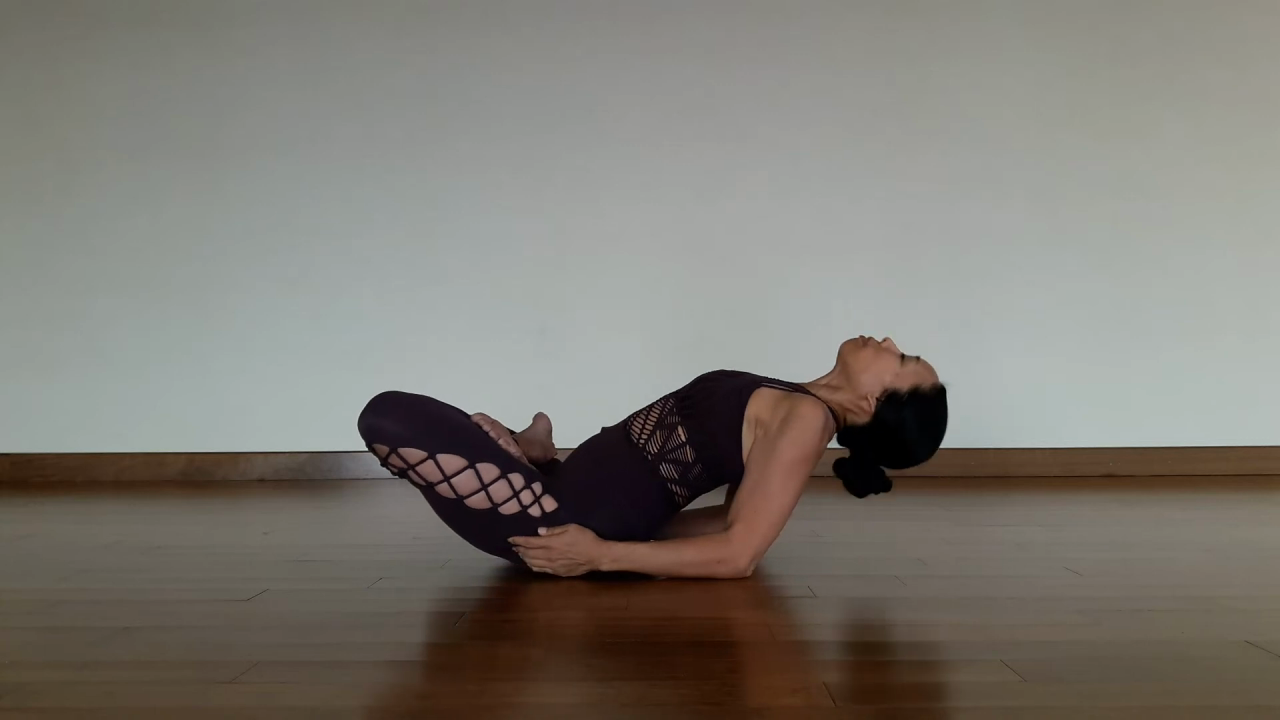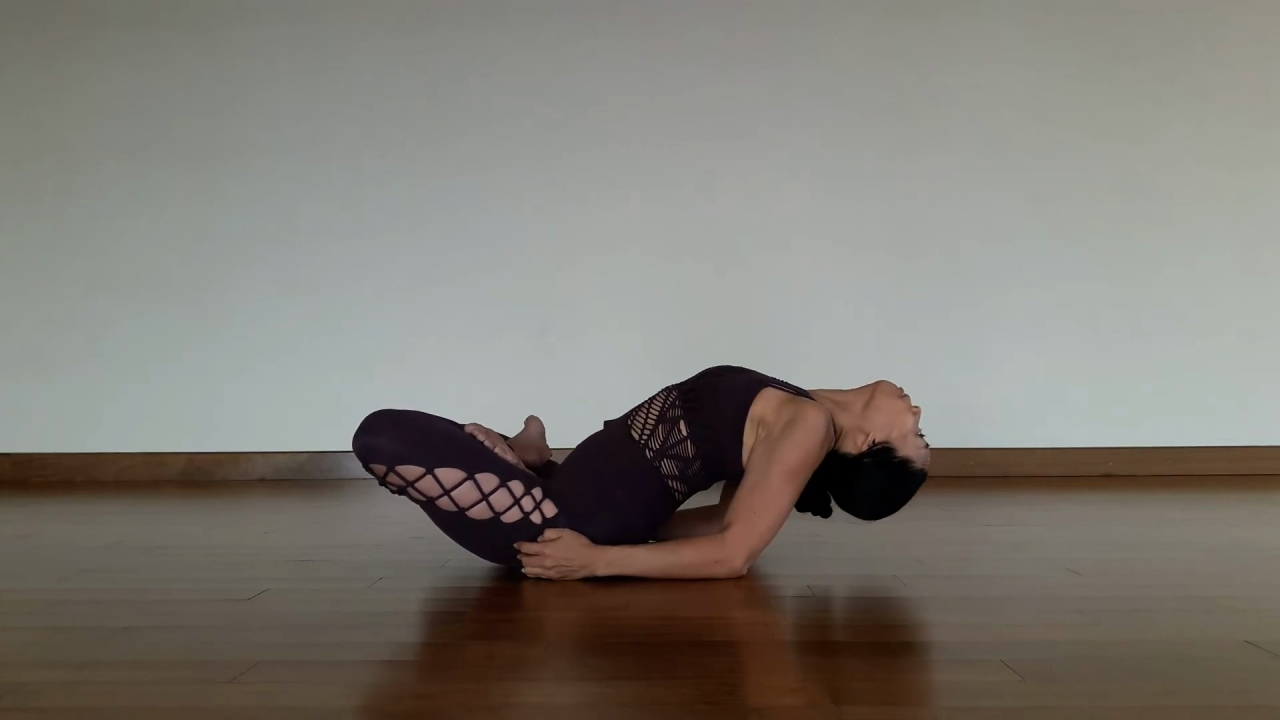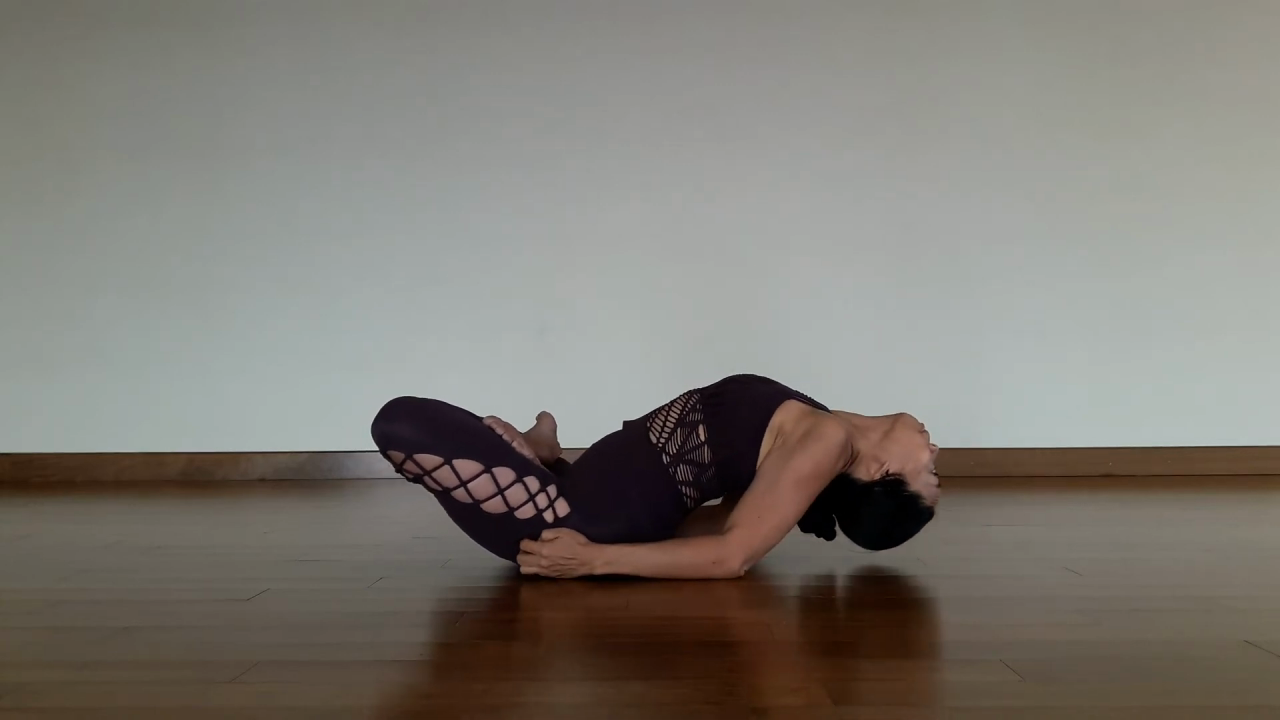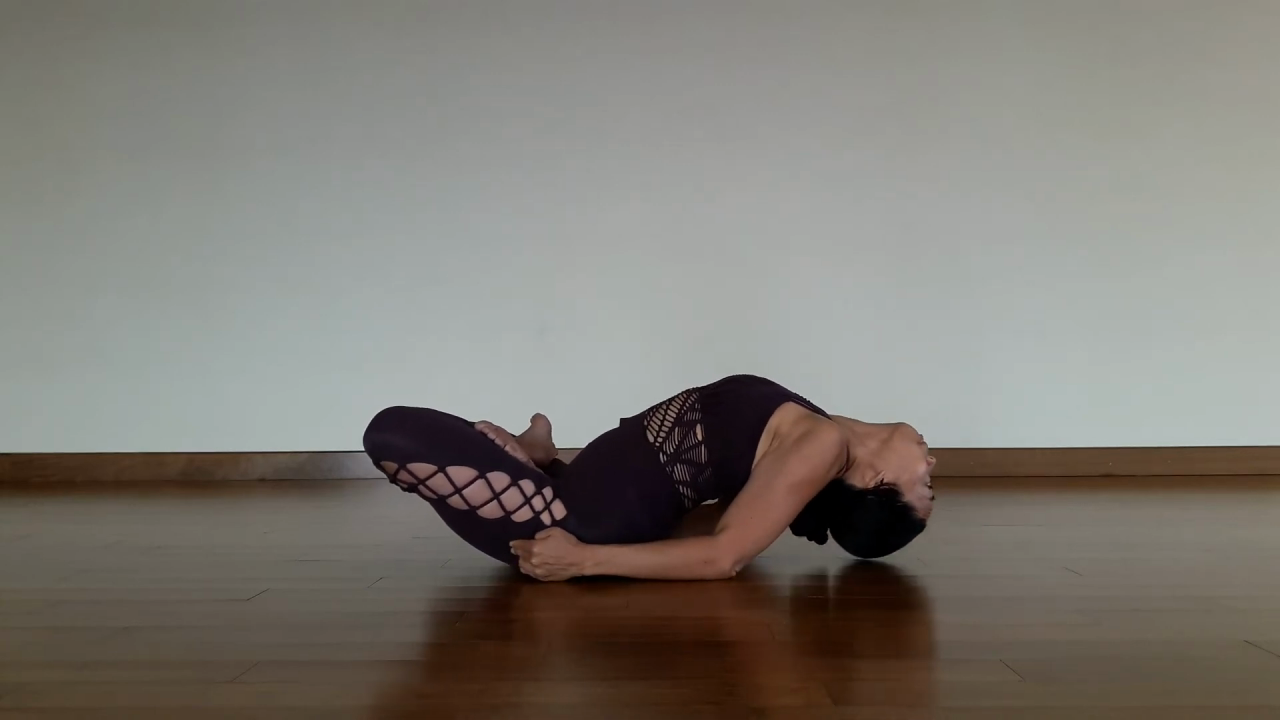
dt=1s
person 1, frame 1
left shoulder: (805, 418)
right shoulder: (792, 407)
left elbow: (737, 553)
right elbow: (737, 518)
left wrist: (602, 554)
left hip: (570, 523)
right hip: (585, 502)
left knee: (387, 418)
person 1, frame 2
left shoulder: (809, 423)
right shoulder: (794, 414)
left elbow: (733, 553)
right elbow: (730, 518)
left wrist: (597, 561)
left hip: (570, 524)
right hip: (585, 504)
left knee: (381, 436)
person 1, frame 3
left shoulder: (828, 438)
right shoulder: (813, 434)
left elbow: (731, 555)
left wrist: (595, 559)
left hip: (586, 523)
right hip: (596, 499)
left knee: (401, 422)
person 1, frame 4
left shoulder: (824, 443)
right shoulder: (814, 439)
left elbow: (723, 556)
left wrist: (584, 560)
left hip: (585, 524)
right hip: (595, 505)
left knee: (393, 433)
